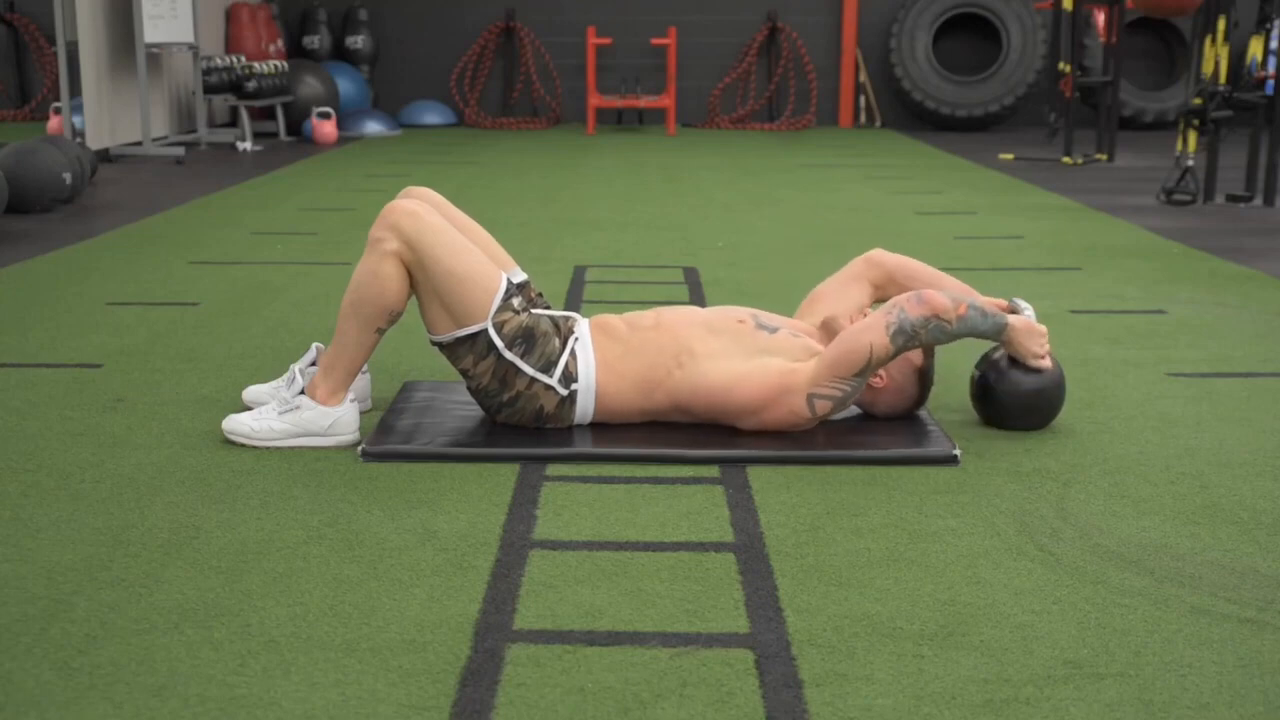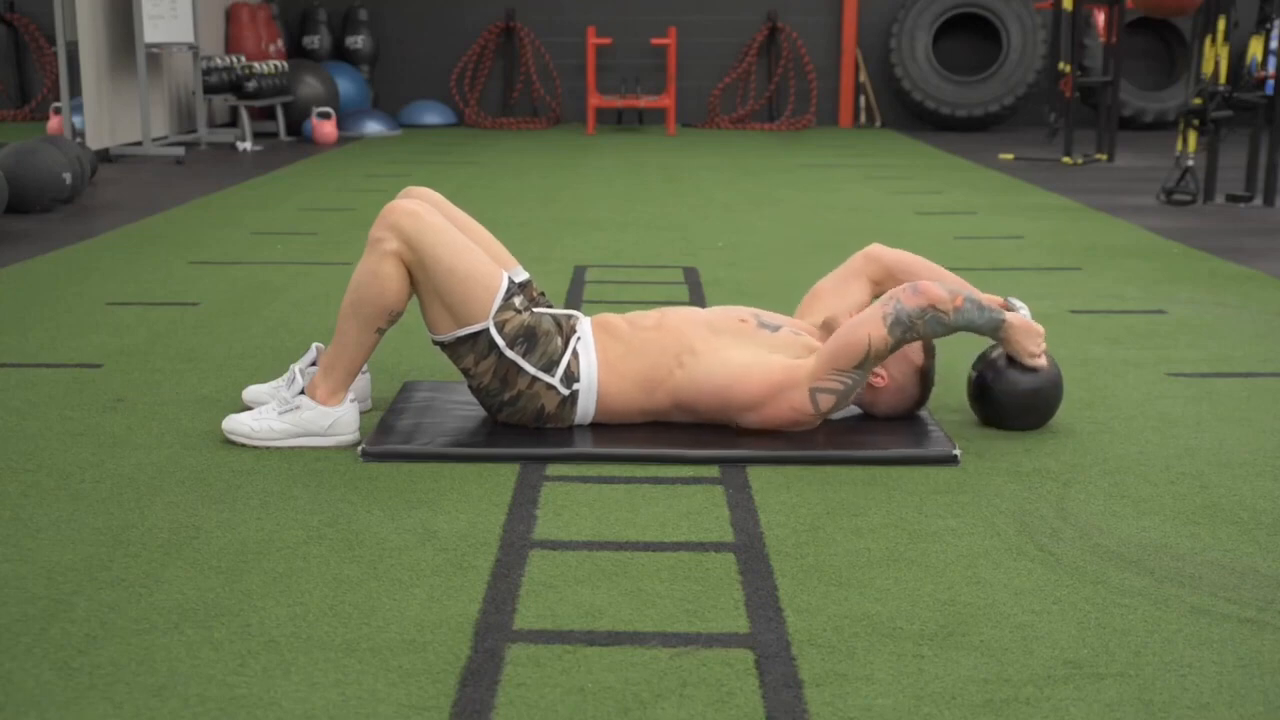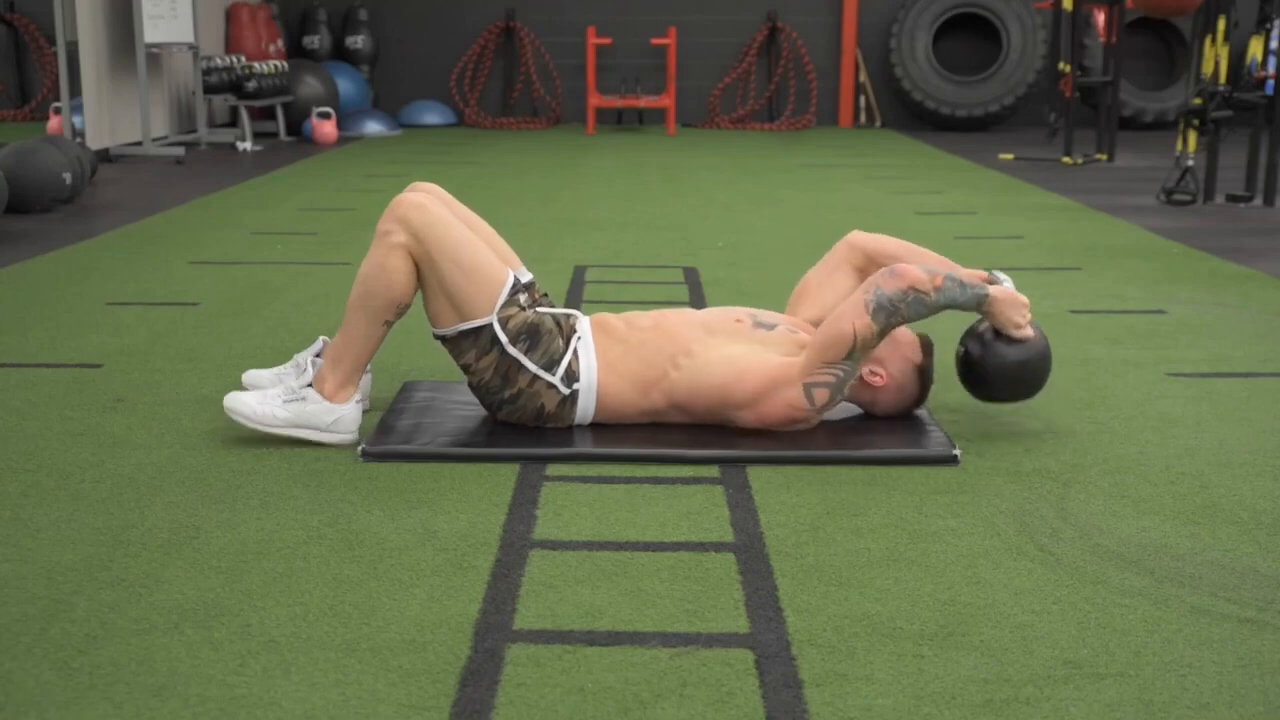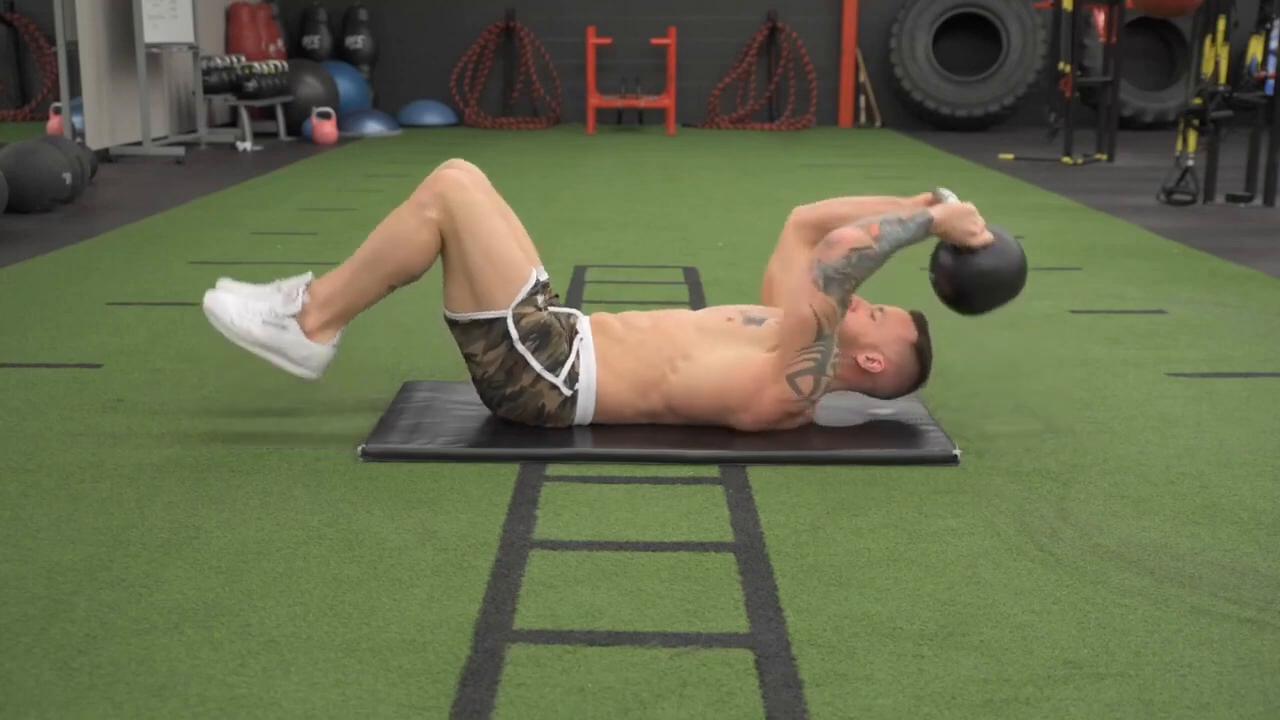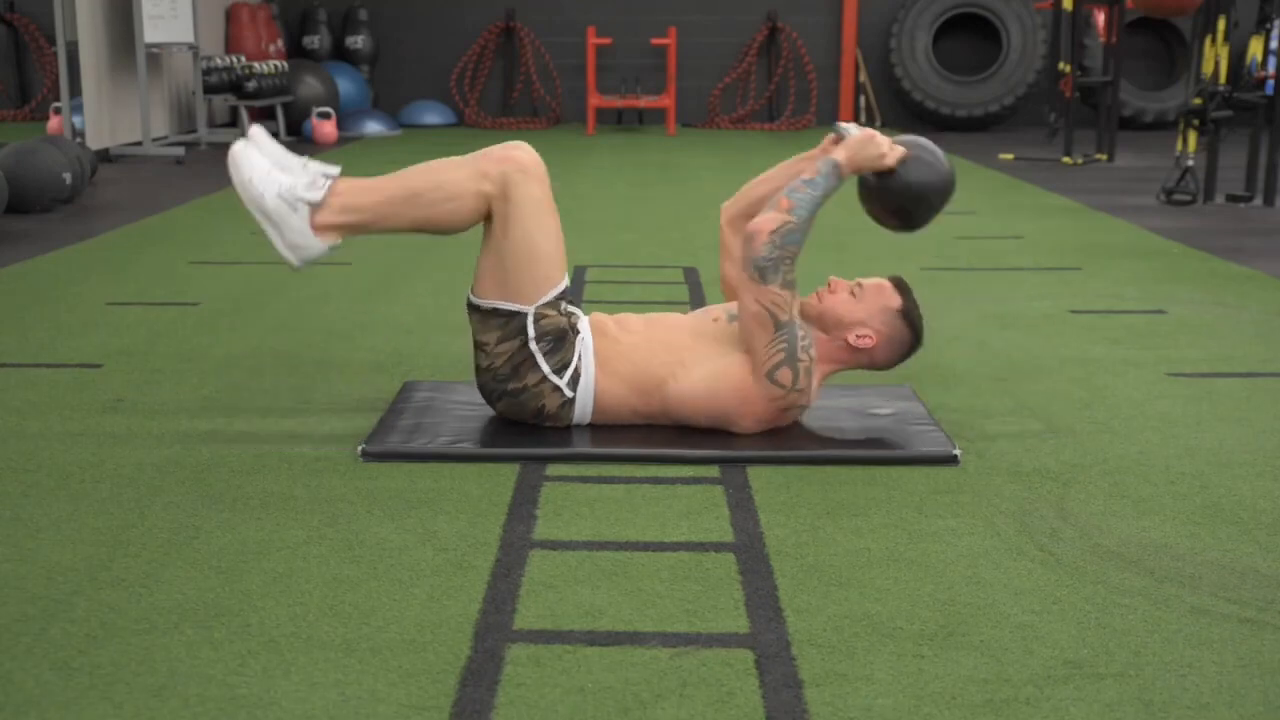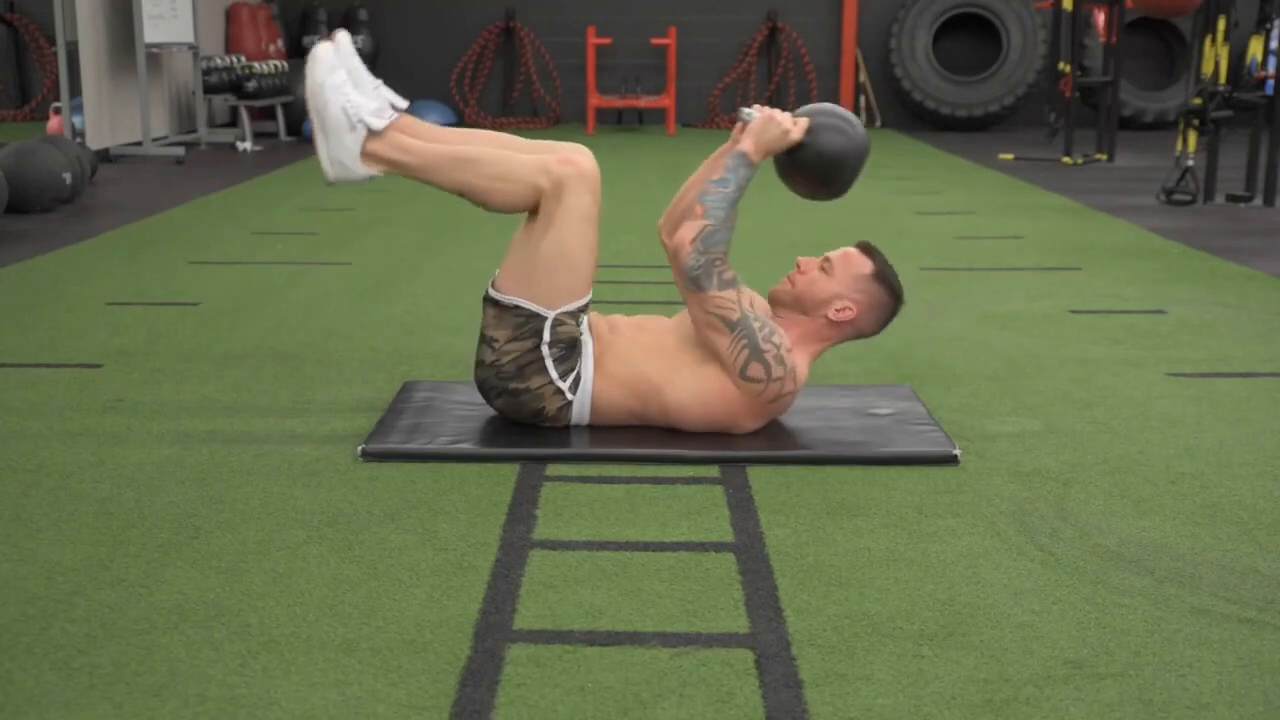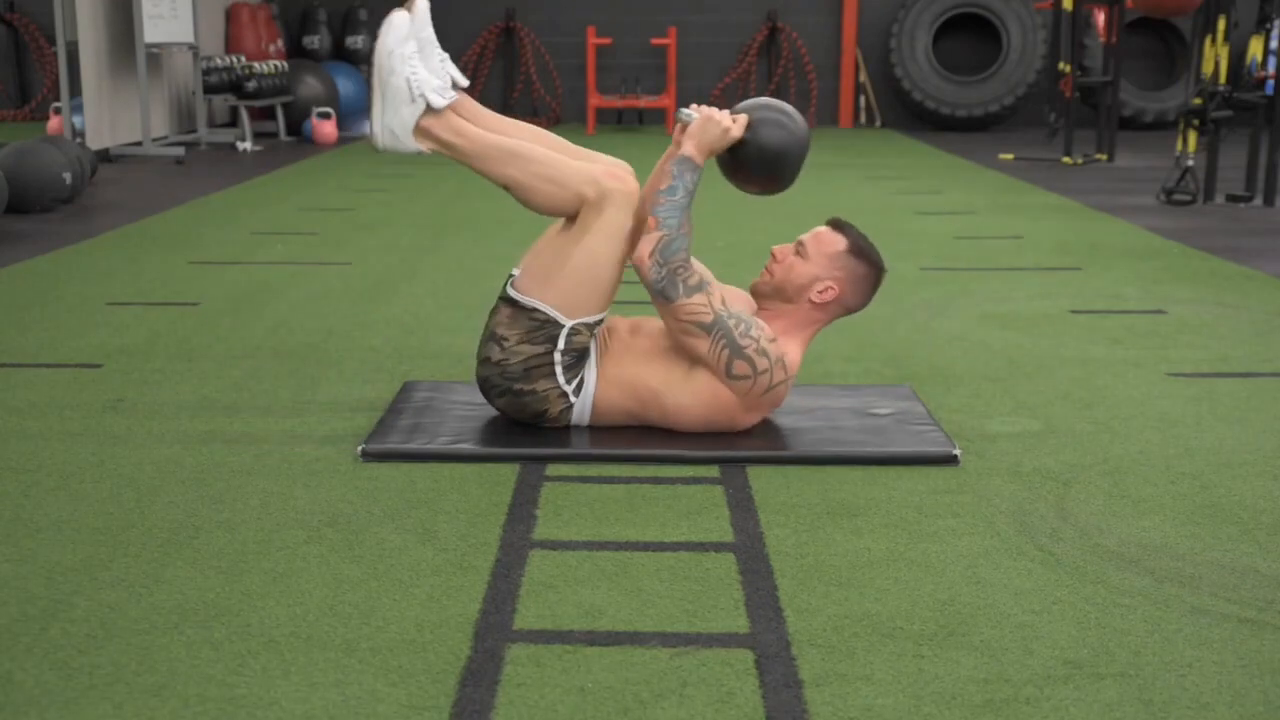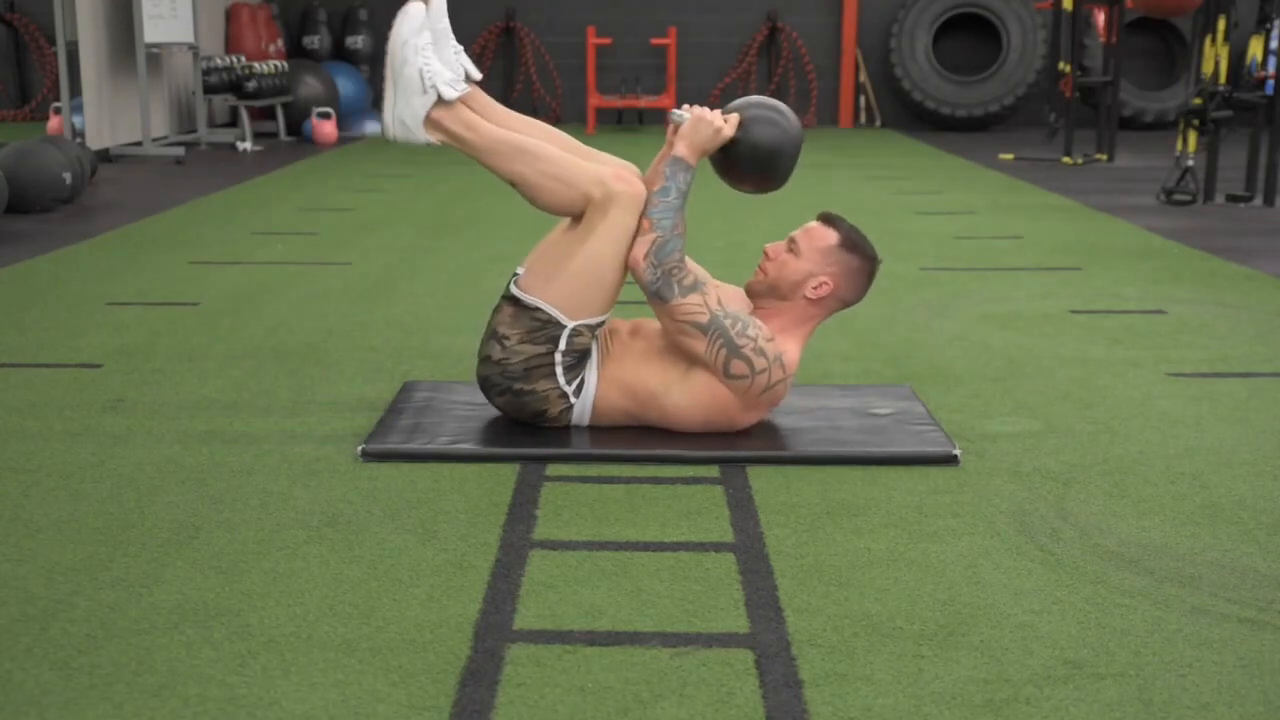
dt=0.2s
person 1, frame 1
left shoulder: (812, 395)
right shoulder: (811, 340)
left elbow: (926, 306)
right elbow: (878, 265)
left wrist: (1002, 326)
right wrist: (995, 306)
left hip: (541, 380)
right hip: (557, 338)
left knee: (399, 225)
right knee: (415, 203)
left ankle: (325, 403)
right ankle: (337, 373)
person 1, frame 2
left shoulder: (811, 395)
right shoulder: (813, 337)
left elbow: (920, 299)
right elbow: (876, 259)
left wrist: (999, 322)
right wrist: (995, 303)
left hip: (542, 378)
right hip: (556, 336)
left knee: (400, 225)
right knee: (415, 201)
left ankle: (324, 403)
right ankle: (335, 372)
person 1, frame 3
left shoulder: (806, 392)
right shoulder: (804, 339)
left elbow: (902, 280)
right elbow: (859, 247)
left wrist: (985, 297)
right wrist: (980, 282)
left hip: (545, 377)
right hip: (560, 337)
left knee: (408, 220)
right knee: (422, 199)
left ankle: (329, 396)
right ankle: (339, 364)
person 1, frame 4
left shoulder: (793, 389)
right shoulder: (787, 338)
left elbow: (842, 251)
right elbow: (805, 222)
left wrist: (931, 219)
right wrist: (924, 204)
left hip: (541, 374)
right hip: (558, 339)
left knee: (456, 184)
right knee: (453, 188)
left ankle: (310, 327)
right ankle: (313, 306)
person 1, frame 5
left shoulder: (785, 384)
right shoulder: (772, 350)
left elbow: (760, 243)
right elbow: (736, 216)
left wrist: (840, 162)
right wrist: (833, 154)
left hip: (540, 373)
right hip: (558, 347)
left knee: (512, 164)
right knee: (505, 174)
left ankle: (315, 215)
right ankle: (322, 201)
person 1, frame 6
left shoulder: (772, 371)
right shoulder: (764, 333)
left elbow: (692, 252)
right elbow: (674, 228)
left wrist: (750, 151)
right wrist: (746, 143)
left hip: (536, 378)
right hip: (552, 360)
left knee: (571, 172)
right knee: (563, 173)
left ankle: (369, 144)
right ankle: (381, 131)
person 1, frame 7
left shoulder: (764, 364)
right shoulder: (751, 321)
left elbow: (653, 261)
right elbow: (646, 231)
left wrist: (694, 154)
right wrist: (687, 144)
left hip: (533, 375)
right hip: (547, 363)
left knee: (611, 187)
right knee: (608, 184)
left ankle: (423, 121)
right ankle: (439, 102)
person 1, frame 8
left shoulder: (761, 364)
right shoulder: (746, 316)
left elbow: (648, 261)
right elbow: (644, 233)
left wrist: (685, 154)
right wrist: (677, 147)
left hip: (535, 374)
right hip: (546, 365)
left knee: (616, 191)
right knee: (620, 189)
left ankle: (435, 113)
right ankle: (452, 96)
